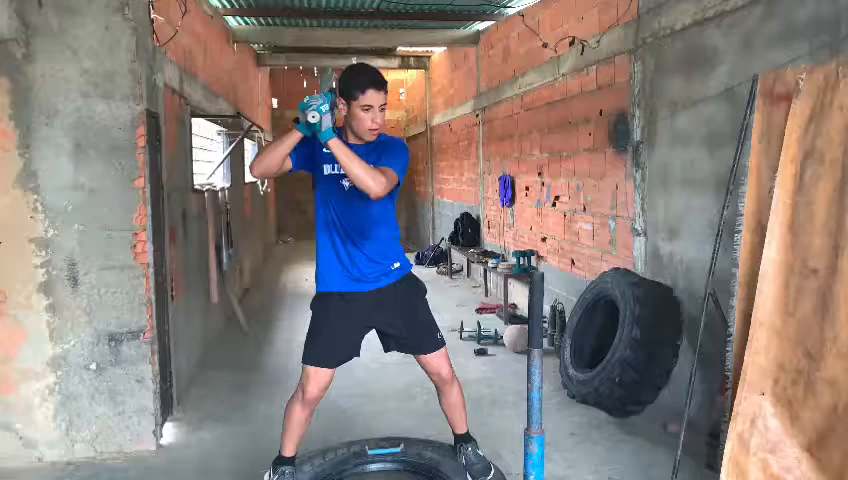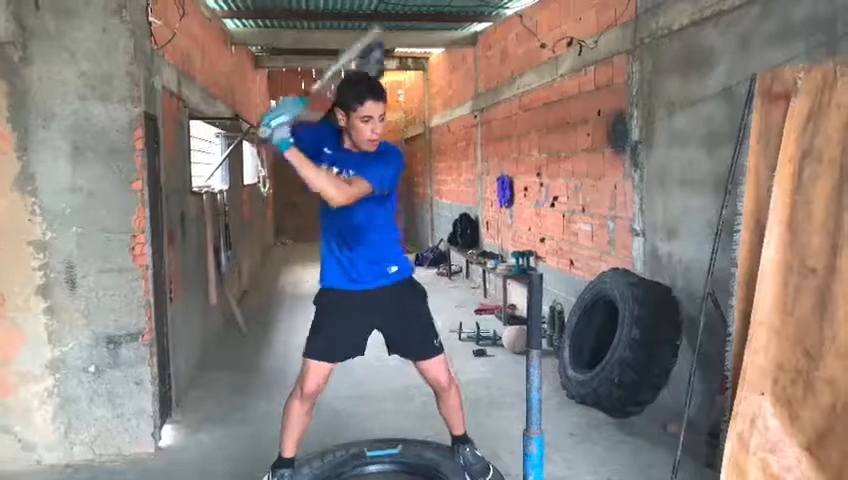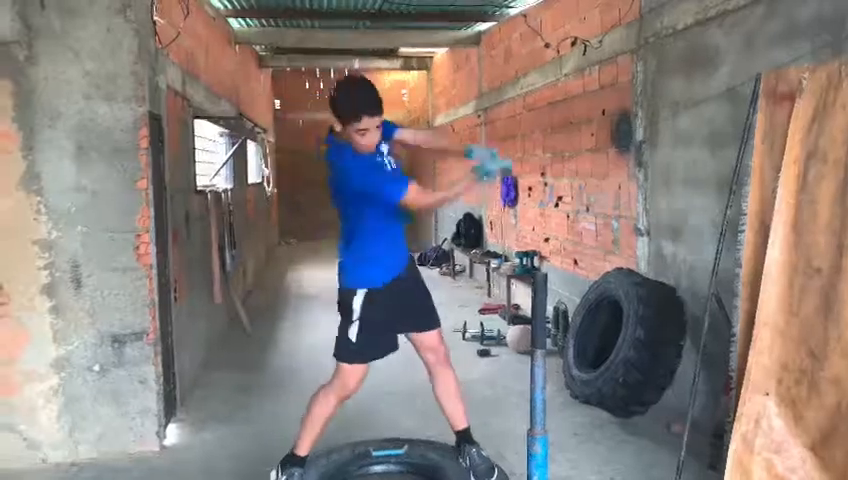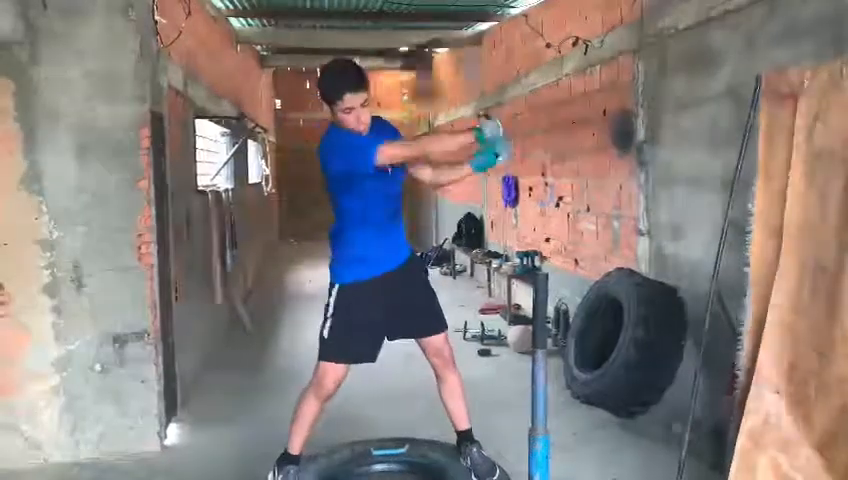
dt=0.3s
person 1, frame 1
left shoulder: (394, 149)
right shoulder: (317, 146)
left elbow: (378, 187)
right elbow: (259, 170)
left wrist: (330, 139)
right wrist: (303, 128)
left hip: (394, 283)
right hip: (338, 292)
left knee: (443, 372)
right knee: (310, 390)
left ankle: (464, 444)
person 1, frame 2
left shoulder: (389, 158)
right shoulder: (321, 137)
left elbow: (339, 195)
right elbow: (271, 134)
left wrist: (289, 147)
left hip: (394, 285)
right hip: (341, 290)
left knee: (441, 378)
right knee: (309, 385)
left ankle: (463, 446)
person 1, frame 3
left shoulder: (371, 133)
right shoulder: (354, 165)
left elbow: (417, 138)
right elbow: (421, 201)
left wrist: (465, 152)
right wrist: (473, 176)
left hip: (398, 267)
right hip: (366, 280)
left knee: (437, 355)
right knee: (346, 381)
left ankle: (466, 445)
person 1, frame 4
left shoulder: (379, 130)
right shoulder: (337, 144)
left elbow: (429, 174)
right elbow: (419, 149)
left wrist: (475, 164)
right wrist: (477, 135)
left hip: (402, 266)
right hip: (356, 279)
left knee: (443, 355)
right knee: (327, 381)
left ankle: (467, 444)
